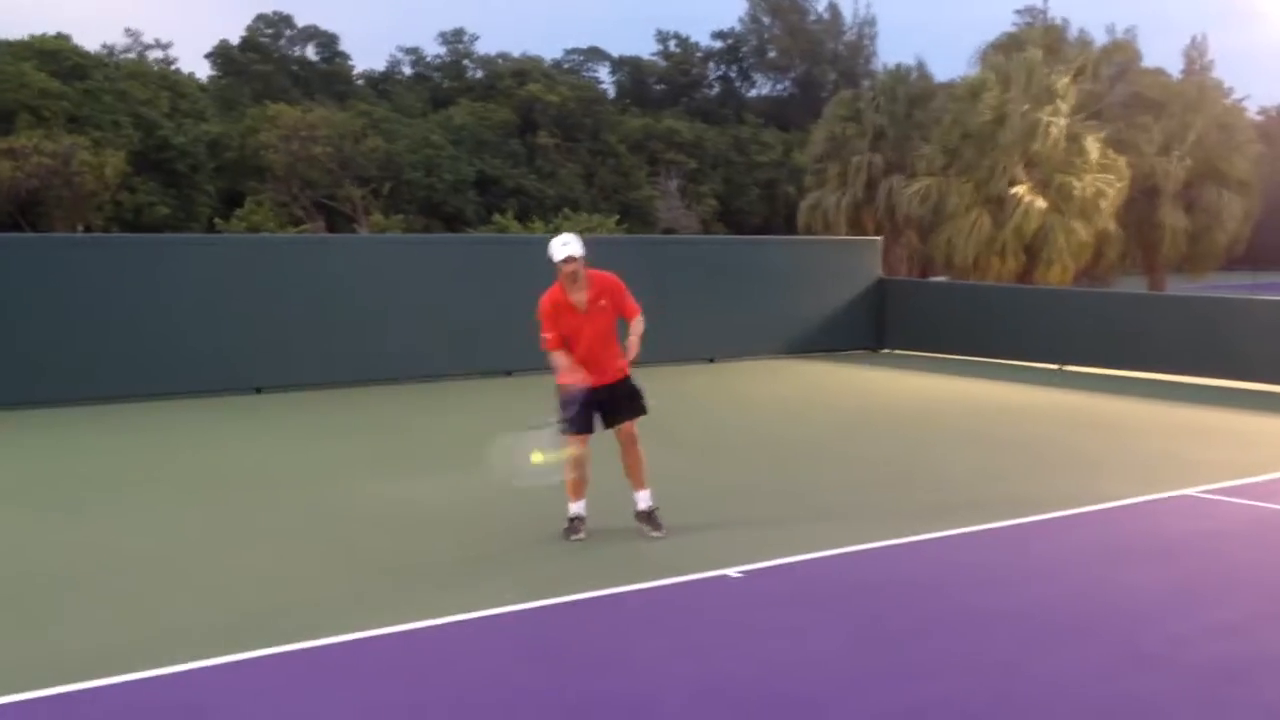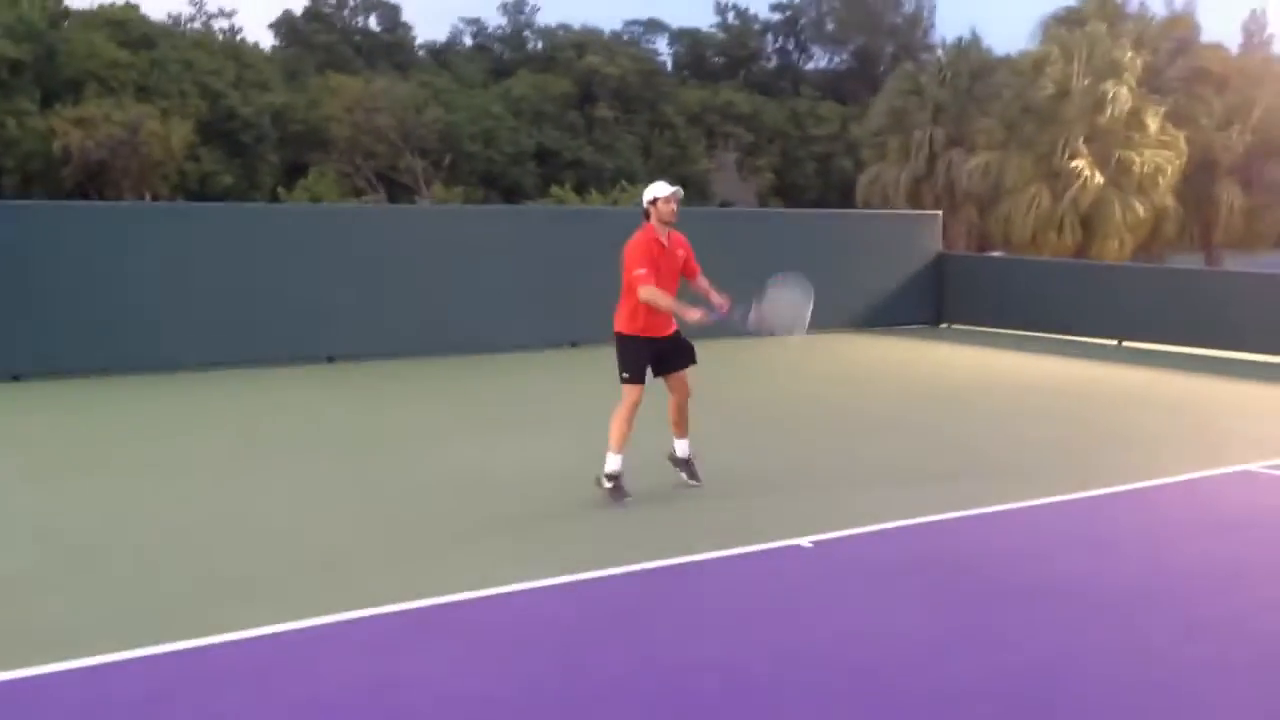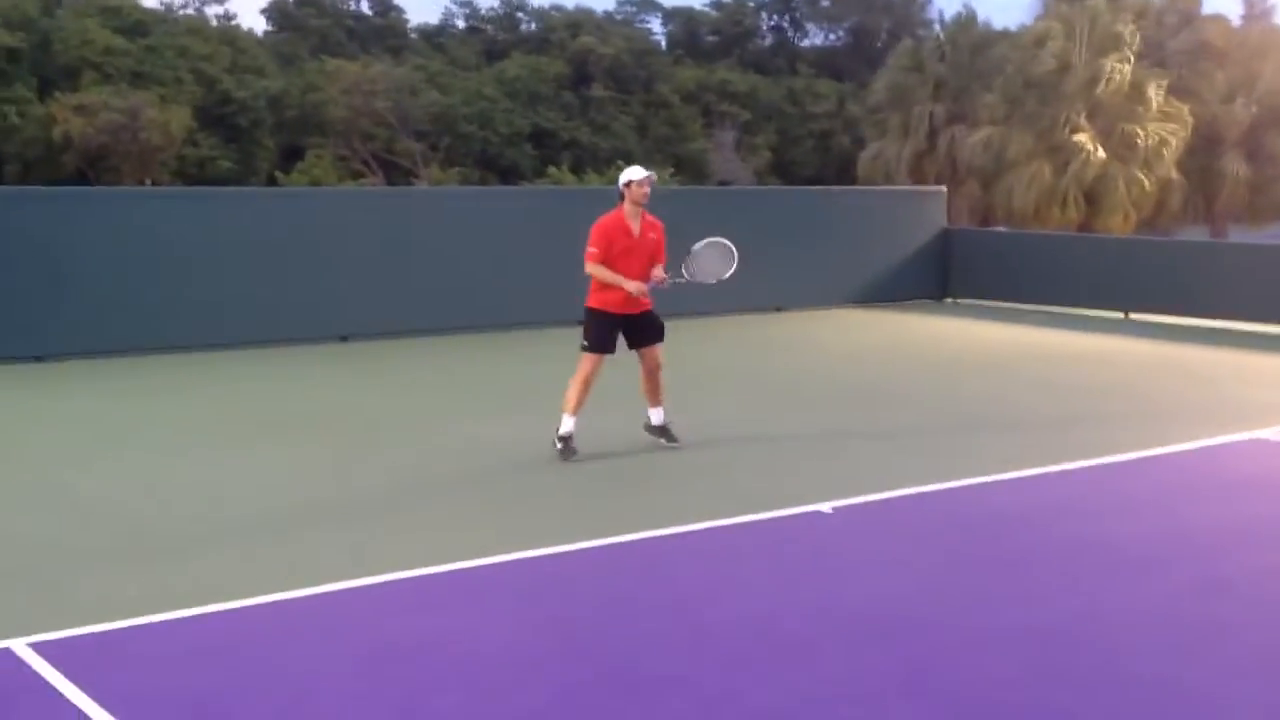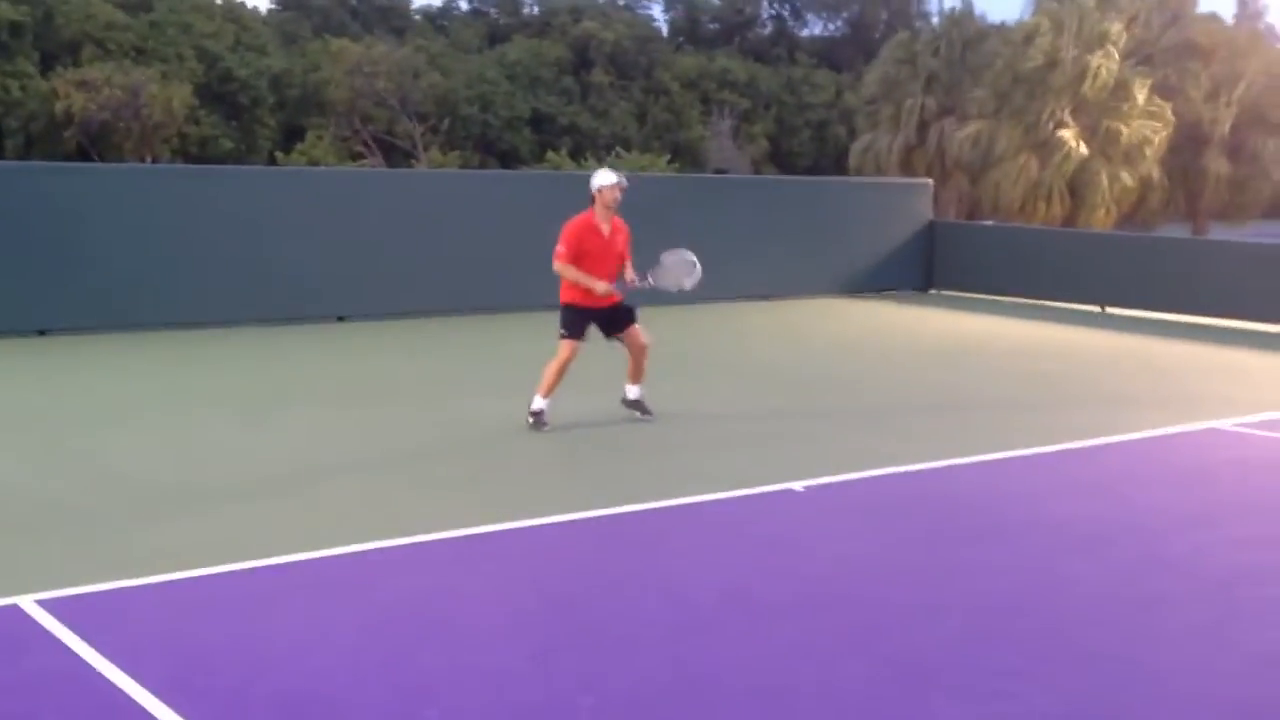
dt=0.7s
person 1, frame 1
left shoulder: (609, 282)
right shoulder: (550, 303)
left elbow: (635, 314)
right elbow: (554, 350)
left wrist: (634, 339)
right wrist: (570, 372)
left hip: (615, 376)
right hip: (577, 382)
left knee: (629, 439)
right knee: (577, 448)
left ankle: (645, 508)
right ankle: (576, 515)
person 1, frame 2
left shoulder: (680, 241)
right shoulder: (639, 244)
left elbow: (693, 275)
right elbow: (645, 292)
left wrist: (713, 295)
right wrist: (684, 311)
left hip: (666, 330)
right hip: (634, 331)
left knee: (681, 391)
right knee: (631, 398)
left ankle: (682, 455)
right ankle: (611, 472)
person 1, frame 3
left shoulder: (656, 227)
right shoulder: (605, 225)
left elbow: (658, 263)
right elbow: (591, 267)
left wrist: (658, 273)
right wrist: (626, 283)
left hip: (640, 307)
right hip: (603, 307)
left knee: (653, 364)
right knee: (588, 368)
left ankle: (656, 421)
right ankle: (564, 433)
person 1, frame 4
left shoulder: (621, 228)
right shoulder: (577, 226)
right elbow: (559, 265)
left wrist: (628, 274)
right wrist: (593, 283)
left hip: (610, 300)
right hip: (578, 301)
left knee: (641, 345)
right knee: (565, 355)
left ankle: (632, 396)
right ankle: (537, 408)
